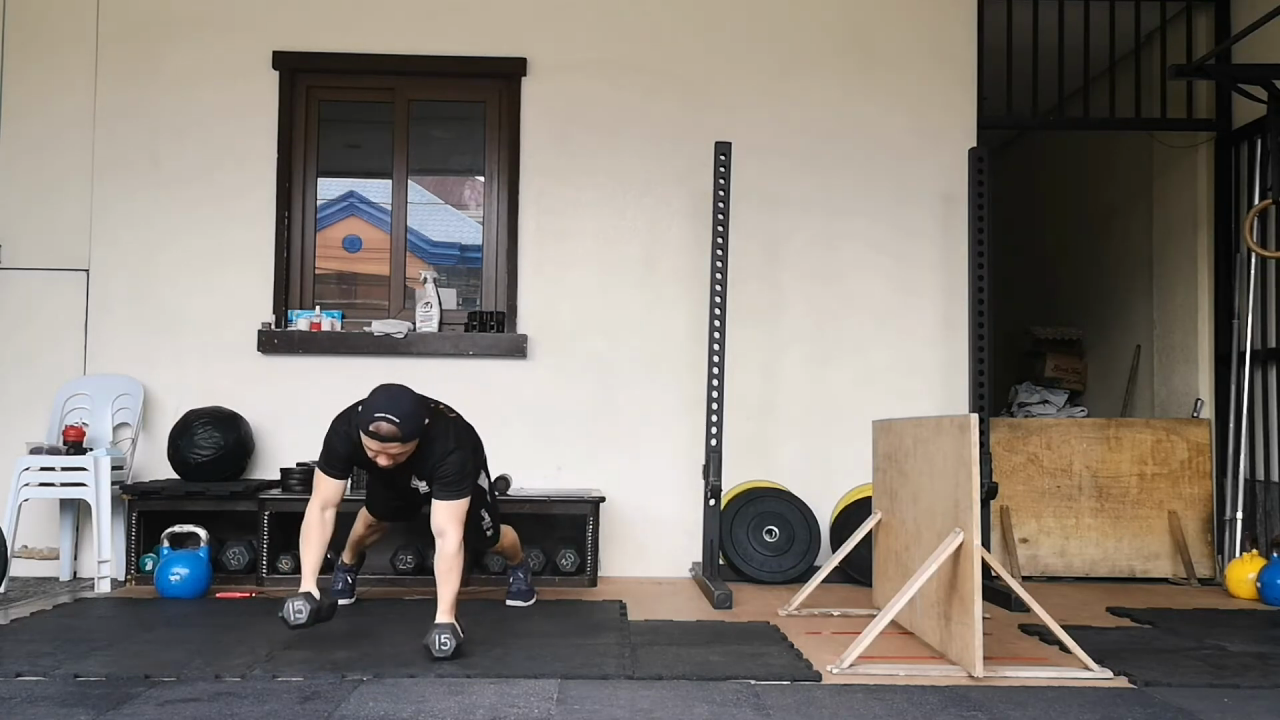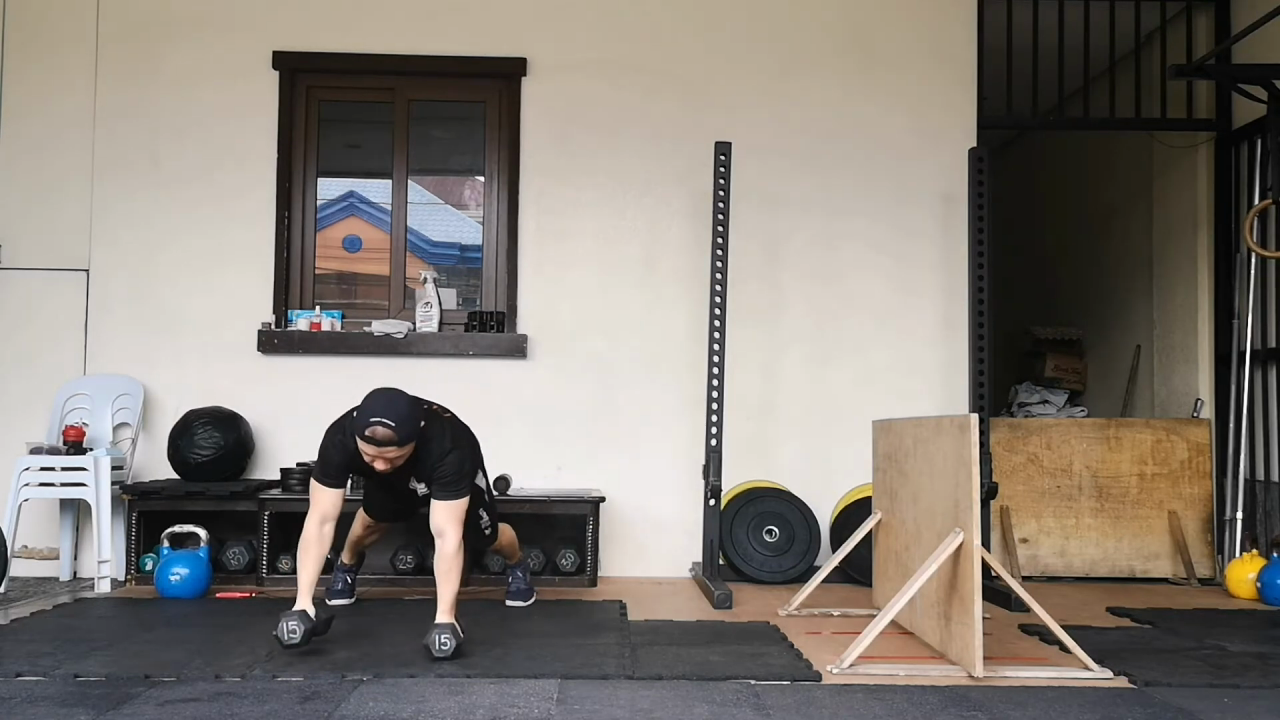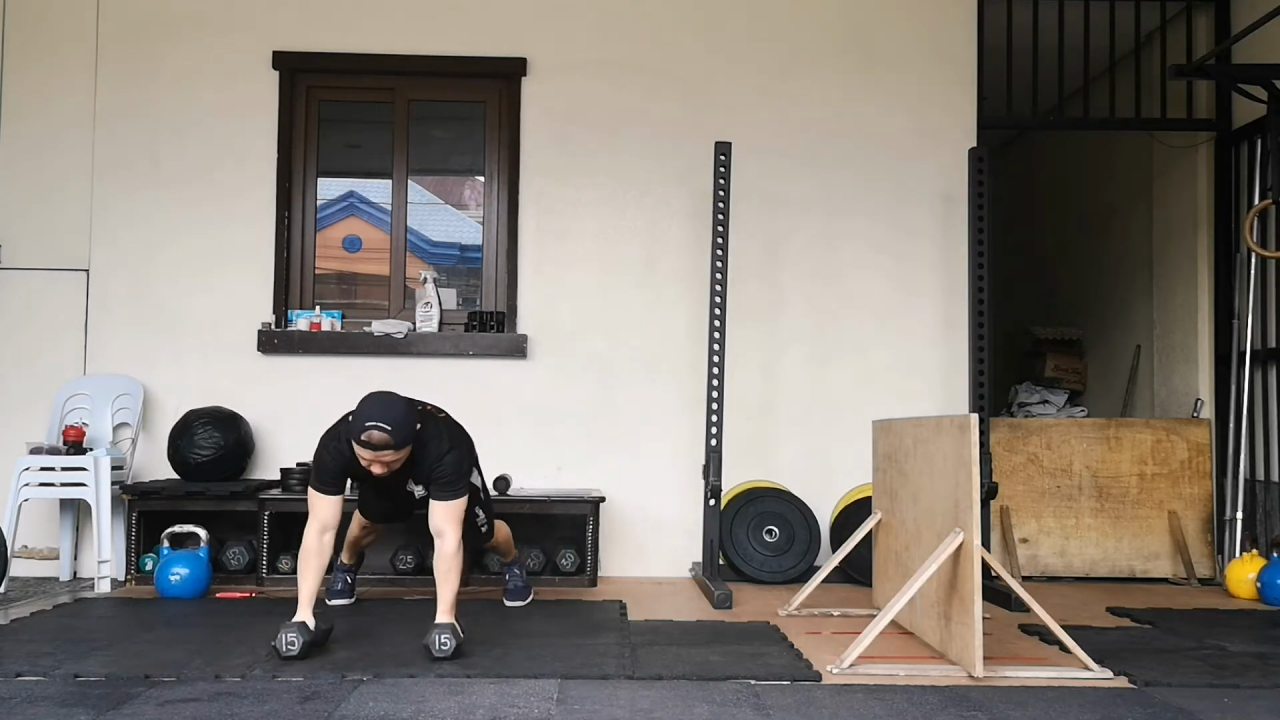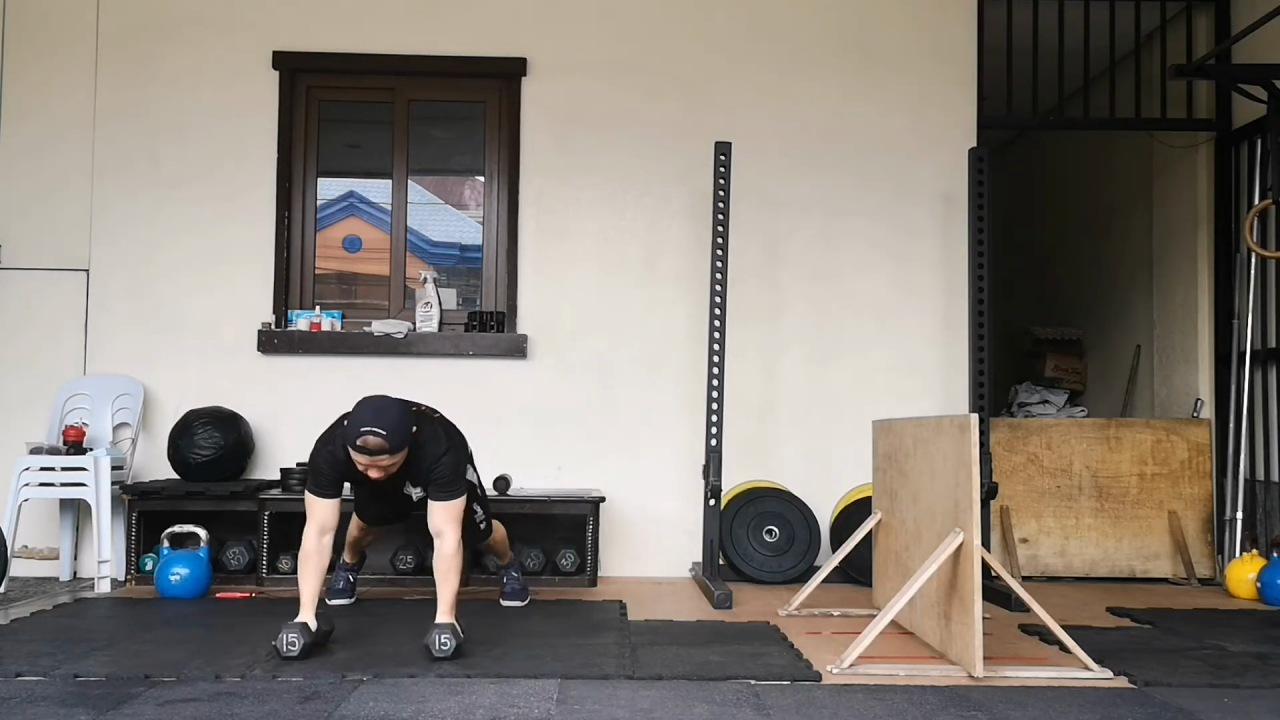
dt=0.1s
person 1, frame 1
left shoulder: (451, 449)
right shoulder: (346, 430)
left elbow: (447, 537)
right elbow: (323, 507)
left wrist: (445, 616)
right wrist: (308, 583)
left hip: (457, 473)
left knee: (485, 539)
left ankle: (518, 567)
right ankle: (347, 565)
person 1, frame 2
left shoulder: (448, 448)
right shoulder: (341, 438)
left elbow: (447, 537)
right elbow: (322, 520)
left wrist: (445, 616)
right wrist: (304, 599)
left hip: (456, 475)
left knee: (484, 539)
left ankle: (517, 565)
right ankle: (346, 564)
person 1, frame 3
left shoulder: (445, 450)
right shoulder: (335, 446)
left elbow: (446, 537)
right elbow: (320, 530)
left wrist: (445, 616)
right wrist: (304, 611)
left hip: (450, 472)
left knee: (481, 535)
left ankle: (512, 562)
right ankle: (346, 565)
person 1, frame 4
left shoulder: (441, 450)
right shoulder: (330, 449)
left elbow: (446, 537)
right elbow: (319, 532)
left wrist: (445, 616)
right wrist: (306, 614)
left hip: (445, 471)
left knee: (479, 533)
left ankle: (508, 565)
right ankle: (348, 564)
